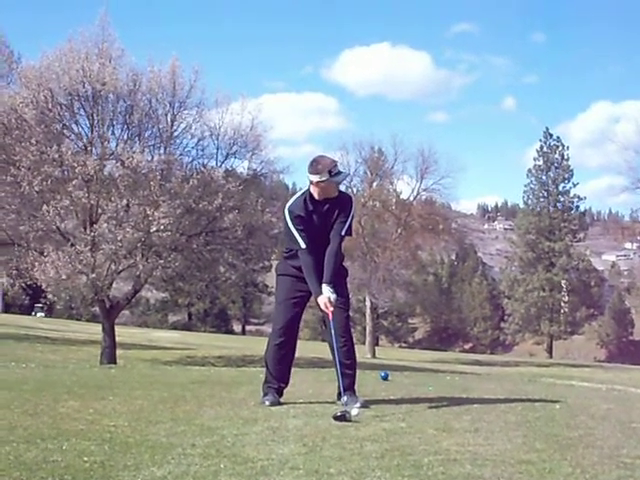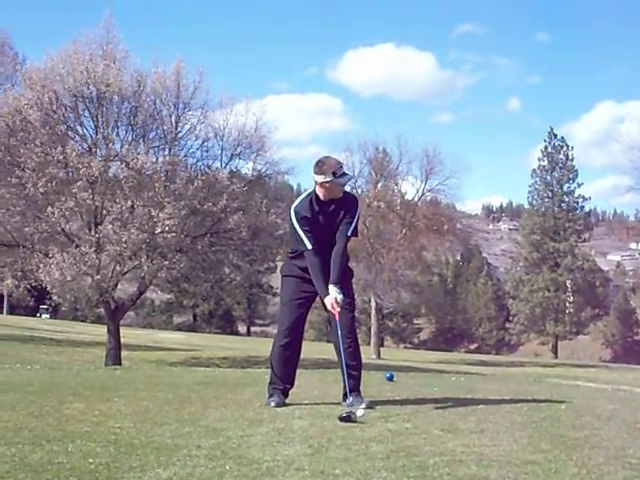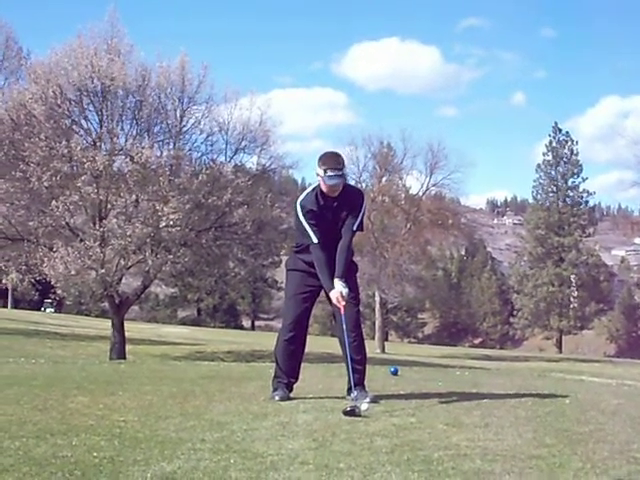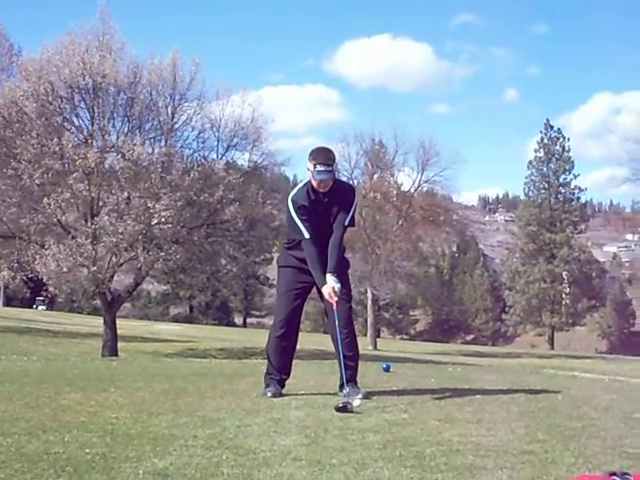
dt=0.5s
person 1, frame 1
left shoulder: (344, 202)
right shoulder: (295, 207)
left elbow: (335, 244)
right elbow: (305, 252)
left wrist: (328, 286)
right wrist: (317, 292)
left hip: (331, 271)
right hip: (295, 271)
left knee: (341, 327)
right knee: (283, 327)
left ankle: (348, 391)
right ankle: (272, 389)
person 1, frame 2
left shoulder: (349, 202)
right shoulder: (300, 208)
left elbow: (340, 245)
right elbow: (311, 253)
left wrist: (334, 286)
right wrist: (324, 293)
left hip: (336, 272)
right hip: (300, 271)
left knee: (347, 329)
right knee: (288, 328)
left ankle: (353, 392)
right ankle: (277, 390)
person 1, frame 3
left shoulder: (355, 197)
right shoulder: (306, 202)
left elbow: (346, 240)
right elbow: (317, 247)
left wrist: (339, 280)
right wrist: (329, 287)
left hip: (341, 267)
right hip: (305, 265)
left knee: (351, 323)
right knee: (292, 322)
left ankle: (357, 386)
right ankle: (282, 384)
person 1, frame 4
left shoulder: (347, 193)
right shoulder: (297, 198)
left elbow: (337, 236)
right elbow: (309, 243)
left wrist: (331, 275)
right wrist: (321, 282)
left hip: (333, 263)
right hip: (297, 261)
left knee: (344, 319)
right knee: (285, 318)
left ankle: (349, 382)
right ankle: (274, 380)
